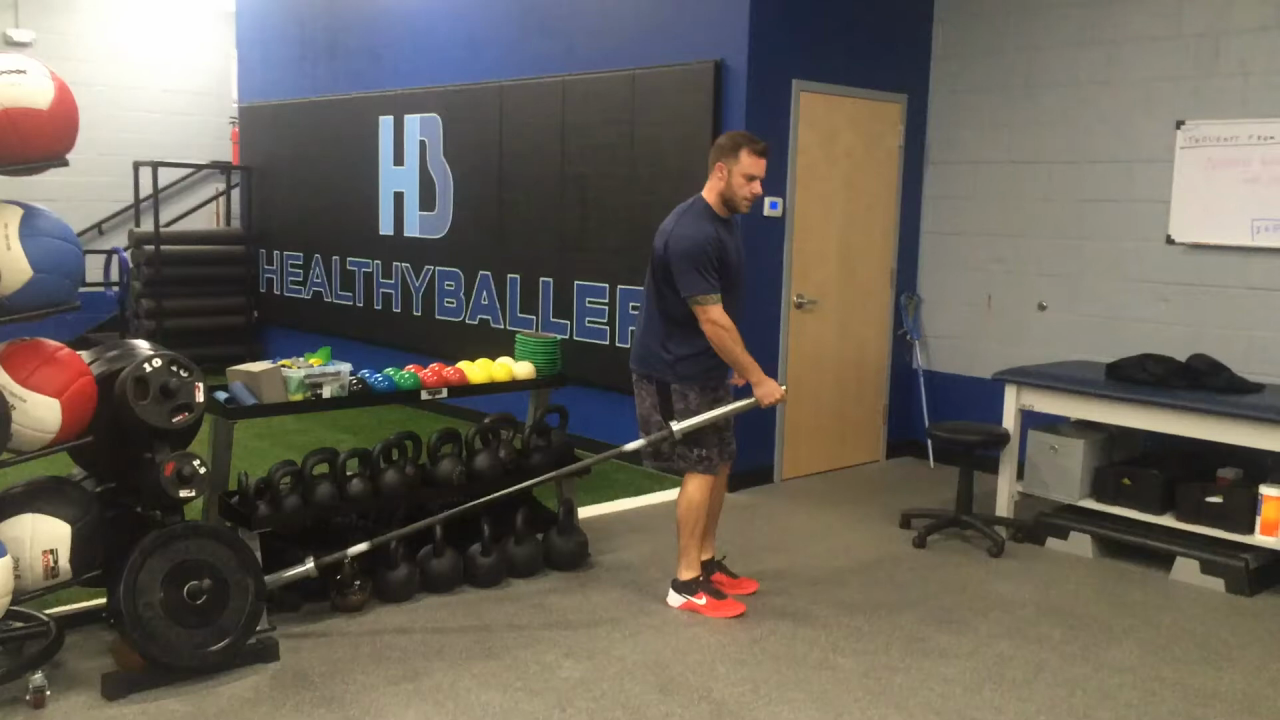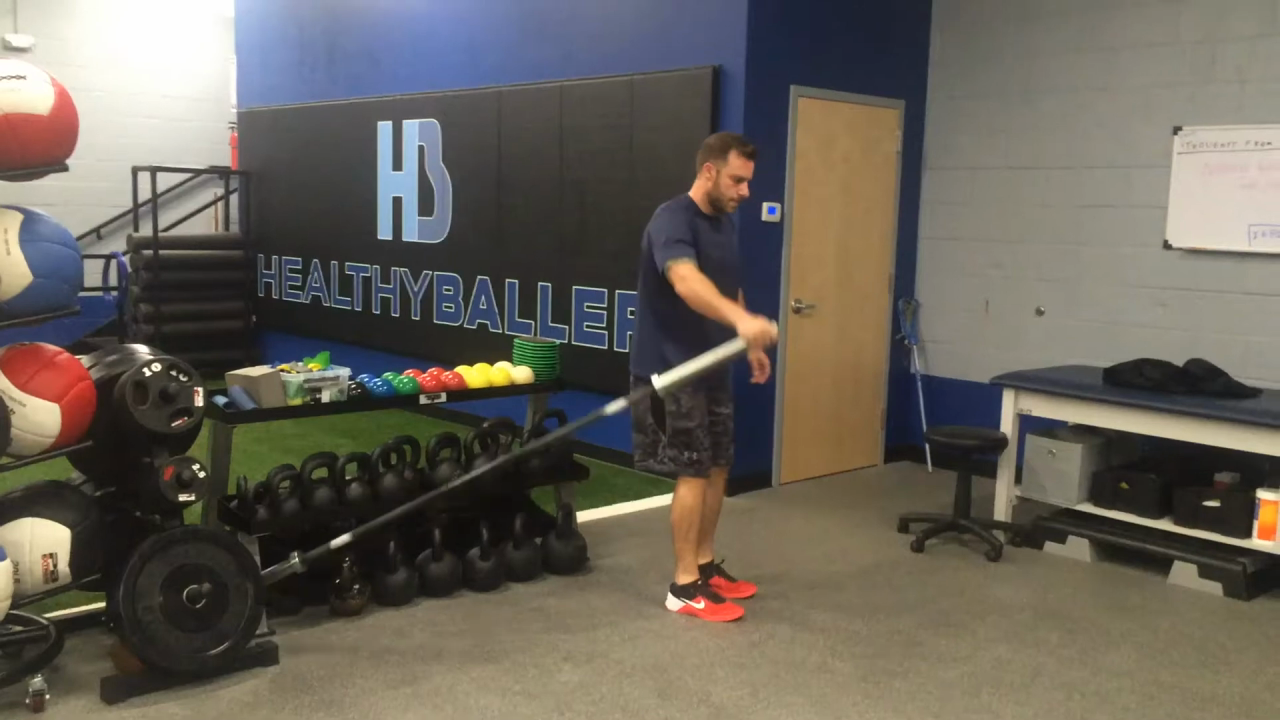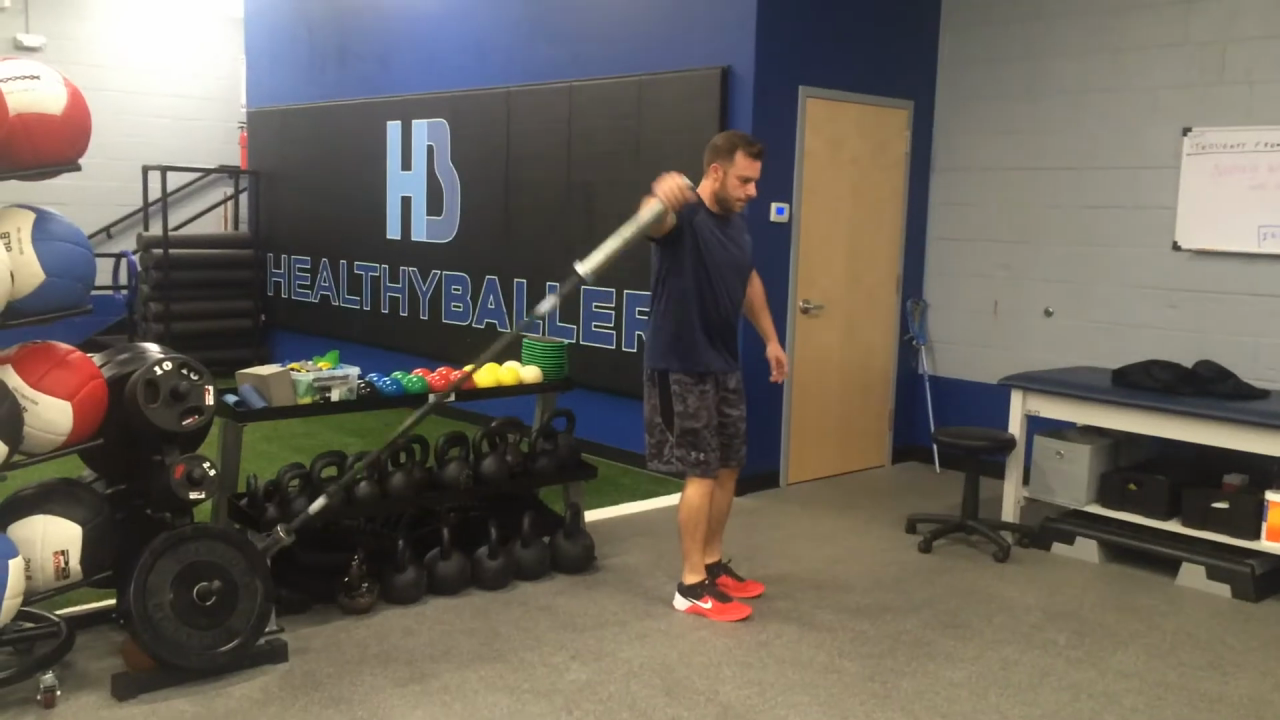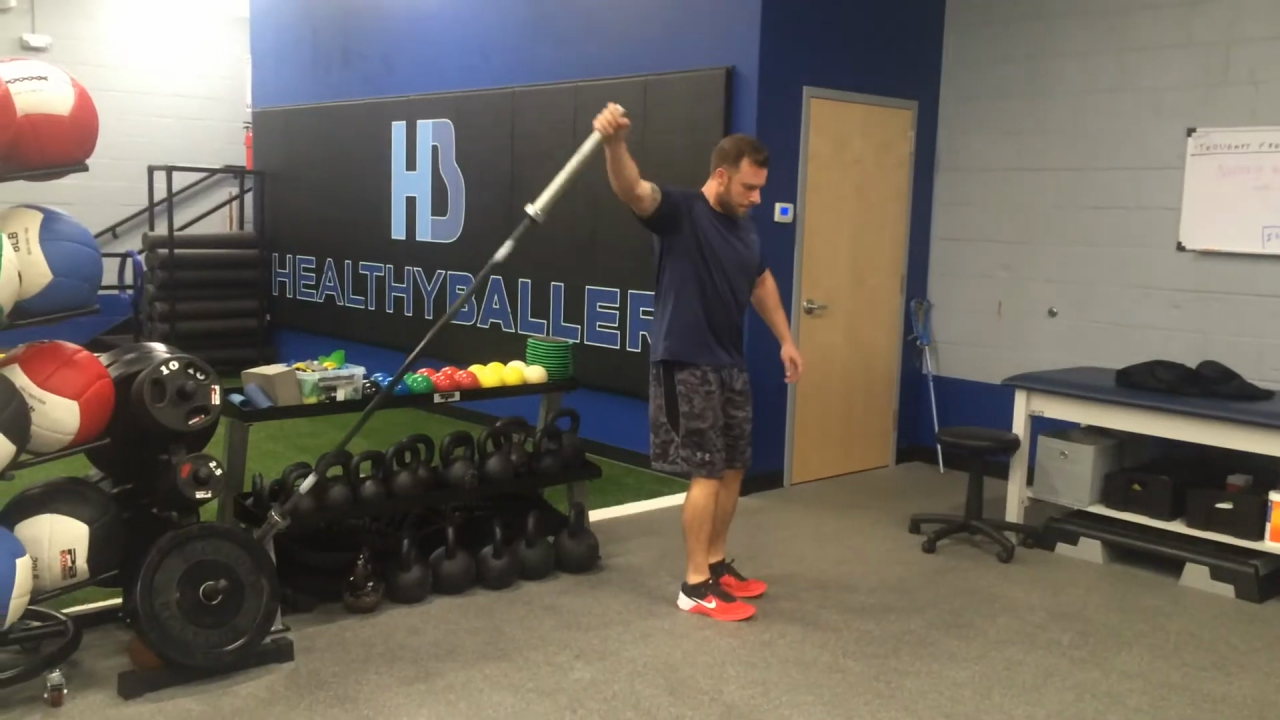
dt=0.3s
person 1, frame 1
left shoulder: (725, 220)
right shoulder: (691, 233)
right elbow: (712, 319)
left wrist: (735, 366)
right wrist: (758, 378)
left hip: (704, 365)
right hip: (671, 369)
left knee: (719, 465)
right knee: (701, 469)
left ankle: (707, 562)
right ankle: (687, 582)
person 1, frame 2
left shoulder: (724, 221)
right shoulder: (674, 220)
right elbow: (687, 282)
left wrist: (750, 344)
right wrist: (741, 321)
left hip: (711, 367)
right hip: (672, 370)
left knee: (717, 468)
right knee: (692, 472)
left ankle: (706, 565)
right ankle: (685, 586)
person 1, frame 3
left shoulder: (734, 224)
right shoulder: (685, 216)
left elbow: (748, 282)
right elbow: (654, 221)
left wrist: (771, 340)
right wrist: (663, 197)
left hip: (723, 366)
right hip: (681, 369)
left knee: (727, 468)
right knee: (702, 472)
left ankle: (713, 565)
right ankle: (692, 585)
person 1, frame 4
left shoulder: (744, 226)
right shoulder: (681, 212)
left elbow: (761, 284)
right elbow: (632, 191)
left wrist: (785, 340)
right wrist: (614, 143)
left hip: (730, 365)
right hip: (687, 365)
left knee: (733, 469)
right knee: (706, 473)
left ankle: (717, 565)
right ankle: (695, 585)
